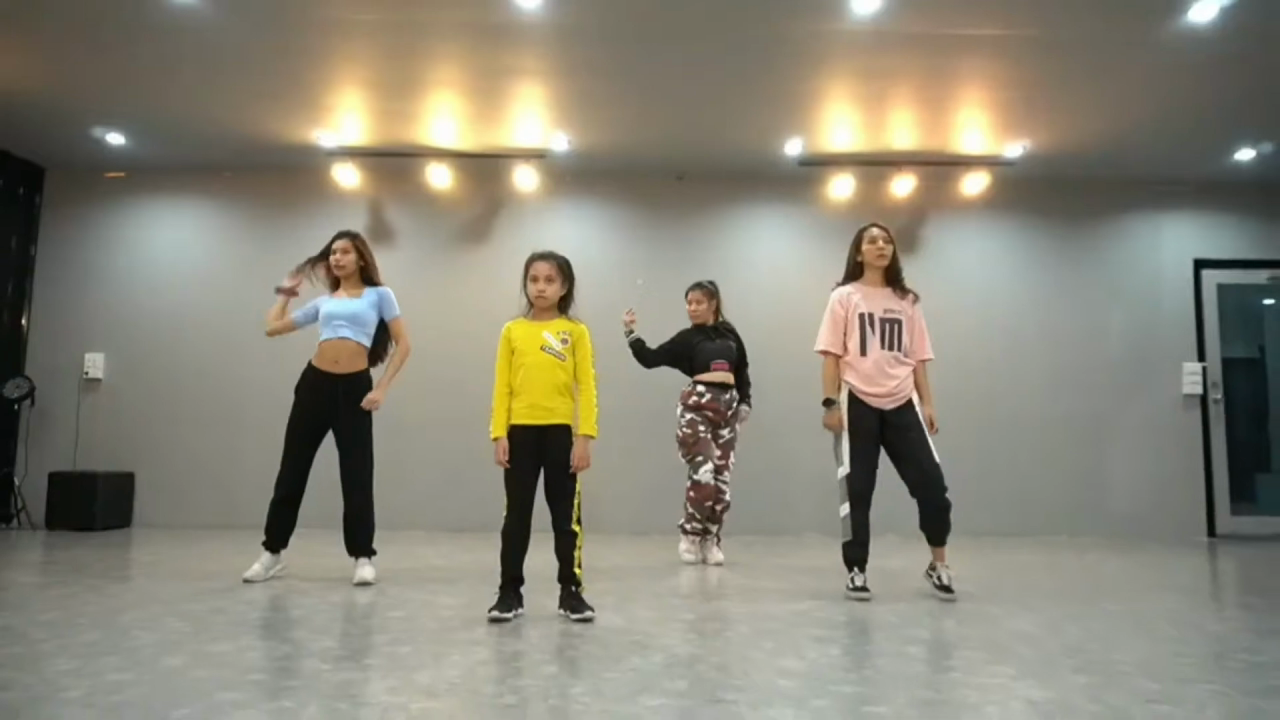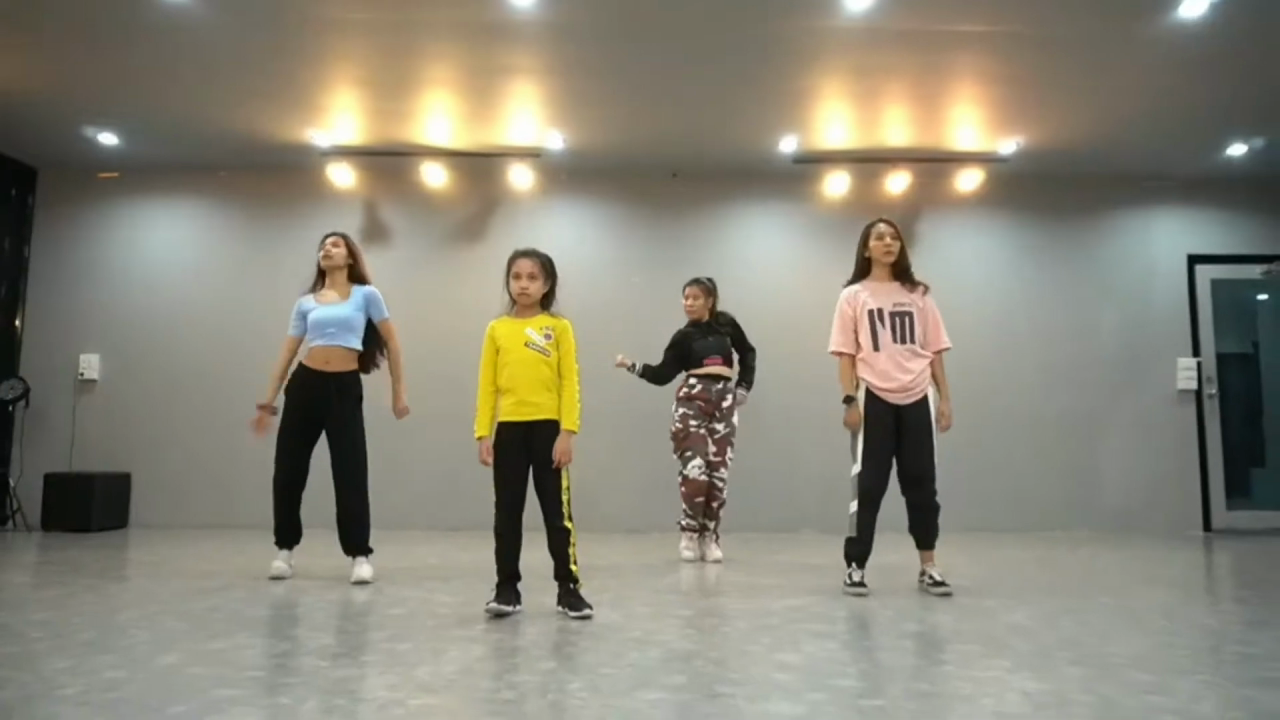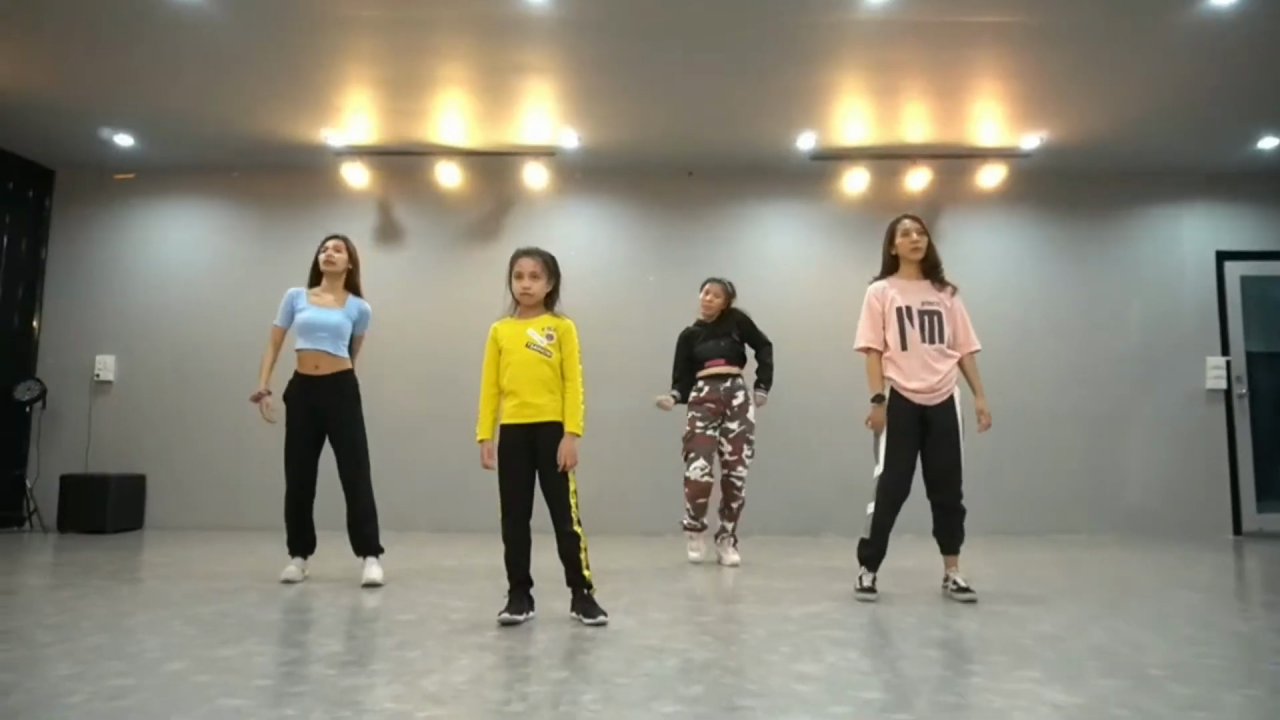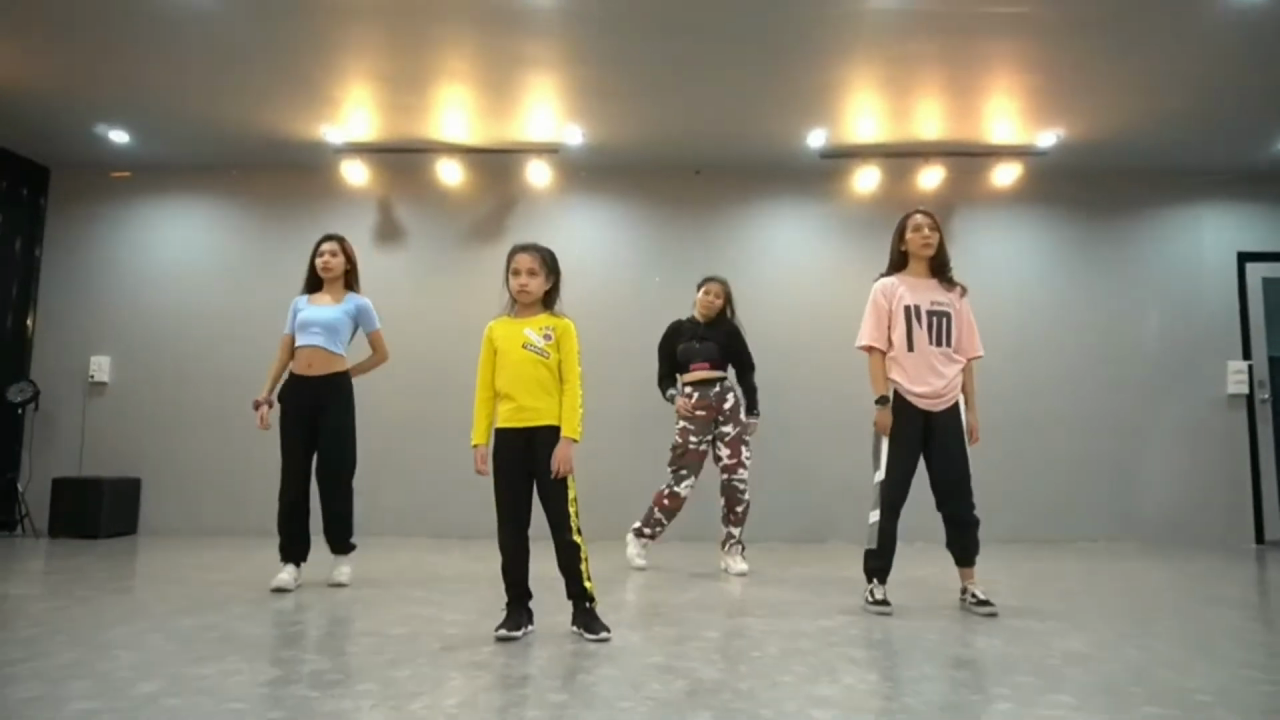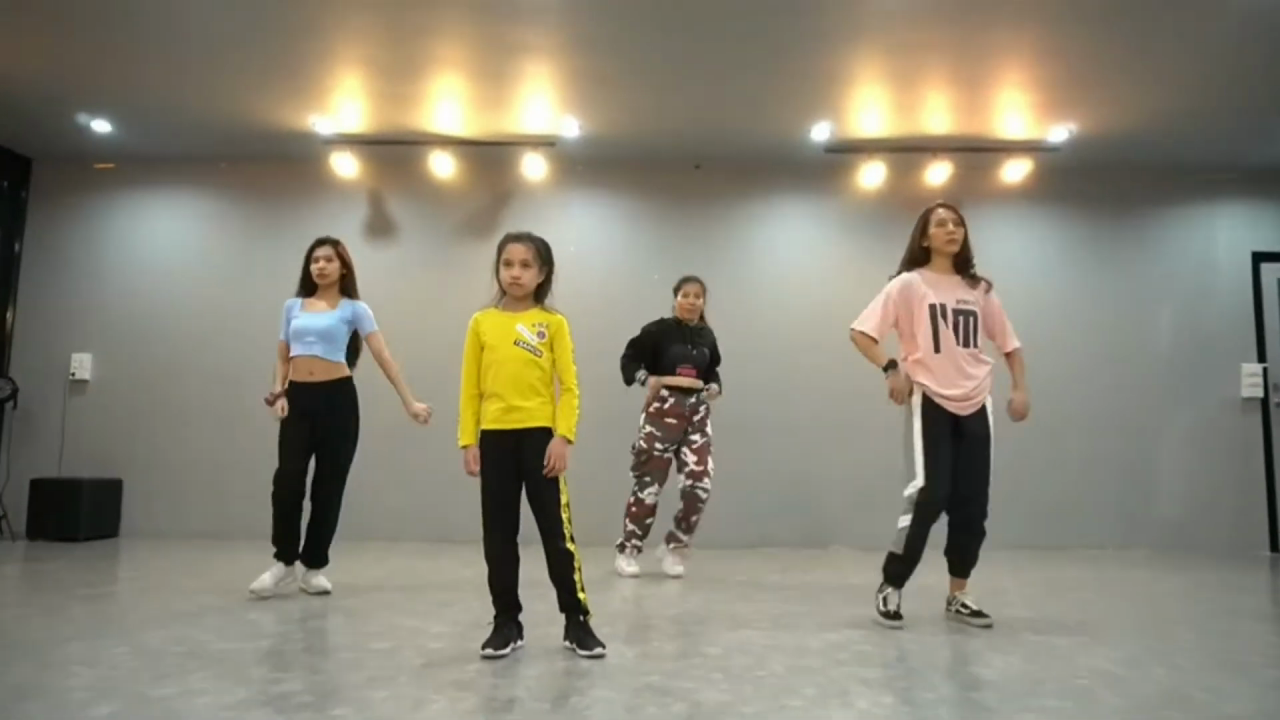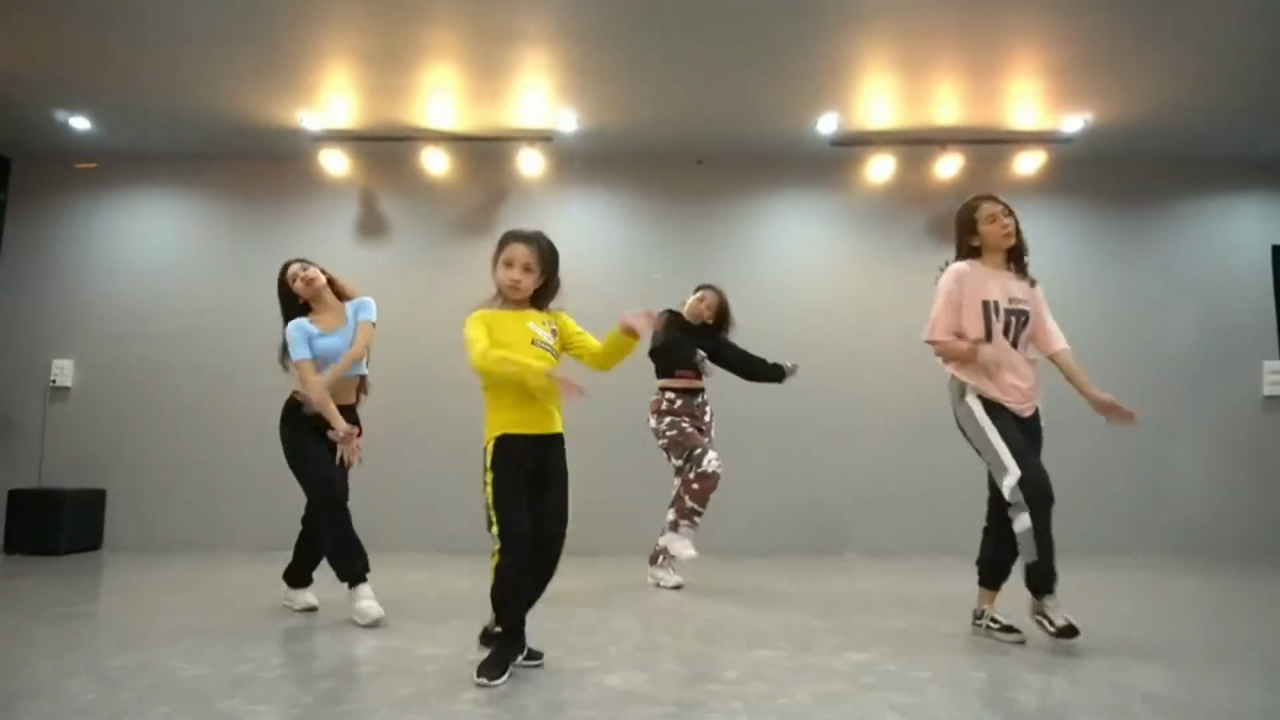
dt=0.3s
person 1, frame 1
left shoulder: (908, 301)
right shoulder: (844, 297)
left elbow: (917, 358)
right elbow: (831, 355)
left wrist: (927, 403)
right wrist: (830, 403)
left hip: (901, 403)
right hip: (859, 402)
left knee: (929, 480)
right knee: (857, 488)
left ankle: (938, 565)
right ankle: (856, 571)
person 1, frame 2
left shoulder: (918, 294)
right shoulder: (853, 296)
left elbow: (934, 350)
right elbow: (846, 354)
left wrist: (944, 398)
right wrist: (850, 401)
left hip: (917, 399)
right hip: (875, 399)
left knee: (922, 483)
right knee: (869, 485)
left ankle: (927, 567)
right ankle: (855, 566)
person 1, frame 3
left shoulder: (946, 293)
right shoulder: (880, 292)
left elbow: (963, 349)
right elbow: (873, 351)
left wrist: (980, 396)
right wrist: (877, 399)
left hip: (942, 400)
right hip: (900, 399)
left knee: (947, 487)
right knee: (891, 486)
left ankle: (951, 572)
right ankle: (867, 570)
person 1, frame 4
left shoulder: (955, 294)
right shoulder: (887, 288)
left elbow: (967, 356)
right elbow: (876, 350)
left wrist: (973, 408)
right wrist: (882, 402)
left hip: (947, 406)
right hip: (904, 403)
left knee: (957, 494)
right knee: (890, 493)
left ankle: (968, 585)
right ankle: (876, 582)
person 1, frame 5
left shoulder: (979, 289)
right shoulder: (909, 285)
left elbow: (1008, 344)
right elbow: (862, 332)
left wrist: (1019, 388)
right wrist: (891, 365)
left hip: (975, 407)
right hip: (929, 402)
left knee: (971, 505)
right knee: (929, 496)
left ankle: (958, 593)
right ankle: (891, 586)
person 1, frame 6
left shoulder: (1026, 285)
right shoulder: (960, 275)
left elbow: (1053, 345)
right elbow: (938, 342)
left wrist: (1092, 395)
right wrist: (973, 350)
left hip: (1024, 406)
right hip: (977, 398)
left knee: (1009, 503)
right knee: (1031, 485)
left ankle: (985, 608)
right ankle: (1044, 598)
person 2, frame 1
left shoulder: (575, 331)
right shoulder: (512, 331)
left elbow: (586, 387)
right elbow: (502, 387)
left wrist: (585, 437)
right wrist: (499, 435)
left hip: (560, 432)
right hip: (521, 432)
left knee: (566, 516)
right knee: (516, 514)
left ankle: (570, 592)
right ankle: (510, 592)
person 2, frame 2
left shoulder: (559, 327)
right shoulder: (496, 329)
left elbow: (570, 383)
right elbow: (487, 386)
left wrist: (567, 432)
right wrist: (483, 433)
left hip: (546, 427)
right hip: (508, 429)
left knee: (557, 511)
right knee: (507, 512)
left ankle: (568, 588)
right ankle: (507, 588)
person 2, frame 3
left shoulder: (562, 327)
right shoulder: (499, 331)
left elbow: (573, 385)
right elbow: (490, 388)
left wrist: (571, 435)
right wrist: (485, 436)
left hip: (551, 430)
right hip: (512, 432)
left knee: (566, 515)
right knee: (514, 518)
left ankle: (581, 594)
right ankle: (519, 595)
person 2, frame 4
left shoulder: (561, 327)
right shoulder: (495, 330)
left elbow: (572, 387)
right elbow: (485, 390)
left wrist: (567, 440)
right wrist: (479, 441)
left hip: (548, 434)
right hip: (508, 436)
left knee: (565, 524)
right knee: (511, 528)
left ankle: (583, 607)
right ankle: (518, 609)
person 2, frame 5
left shoulder: (552, 323)
right shoulder: (481, 323)
left elbow: (566, 386)
right elbow: (470, 391)
left wrist: (563, 436)
right wrist: (467, 441)
left hip: (537, 436)
right hip: (493, 438)
left knee: (557, 532)
right knee: (499, 535)
left ankle: (577, 622)
right ankle: (507, 622)
person 2, frame 6
left shoulder: (556, 321)
right shoulder: (483, 321)
left elbow: (600, 358)
right elbow: (484, 360)
left wrist: (627, 333)
right wrist: (547, 374)
left hip: (551, 443)
right hip: (508, 443)
left knee: (547, 546)
right knee: (512, 541)
left ankle: (505, 630)
right ankle: (506, 638)
person 3, frame 1
left shoulder: (379, 295)
right shoulder: (321, 303)
left elbow: (403, 344)
right elbow: (273, 328)
left wrist: (382, 387)
right wrist: (286, 291)
left hip: (354, 388)
right hip: (315, 383)
left knee: (356, 475)
right knee: (292, 470)
left ankle: (363, 557)
right ankle: (272, 552)
person 3, frame 2
left shoulder: (366, 294)
right shoulder: (305, 304)
left elbow: (392, 344)
right elbow: (287, 355)
left wrist: (399, 392)
right wrist: (268, 402)
left hip: (345, 387)
right hip: (305, 384)
left knee: (350, 473)
right knee: (288, 470)
left ankle: (359, 555)
right ankle: (286, 549)
person 3, frame 3
left shoulder: (359, 308)
right shoulder: (295, 297)
right elbow: (273, 346)
right wrist: (263, 389)
left hip: (340, 390)
right hip: (302, 390)
left knee: (355, 473)
right knee: (299, 476)
left ankle: (370, 557)
right ankle: (299, 555)
person 3, frame 4
left shoulder: (357, 304)
right shoulder: (300, 303)
left elbow: (381, 354)
right elbow: (284, 355)
right wrist: (265, 397)
left hip: (334, 390)
right hip: (296, 390)
left knee: (334, 474)
right knee: (293, 478)
left ankle: (341, 555)
right ankle: (292, 561)
person 3, frame 5
left shoulder: (354, 309)
right shoulder: (294, 307)
left elbow: (382, 354)
right elbow: (282, 358)
left wrist: (408, 399)
right wrist: (277, 394)
left hip: (338, 398)
right hip: (298, 401)
left knee: (329, 485)
right knee: (288, 479)
left ankle: (312, 566)
right ankle: (283, 562)
person 3, frame 6
left shoulder: (361, 305)
right shoulder: (298, 327)
left elbow: (361, 349)
right elbow: (309, 383)
left wrist: (330, 374)
right wrist: (340, 429)
left hip: (345, 420)
right hip: (304, 423)
left knee: (324, 505)
right knee: (330, 495)
left ankle: (296, 582)
right ankle: (358, 585)
person 4, frame 1
left shoulder: (728, 332)
right shoulder: (686, 338)
left elbow: (742, 369)
right elbow: (651, 359)
left wrist: (745, 401)
right wrist: (632, 333)
left hip: (728, 405)
right hip: (697, 404)
left knee: (721, 477)
right knee: (702, 473)
left ankle: (710, 540)
right ankle: (690, 537)
person 4, frame 2
left shoulder: (726, 323)
right shoulder: (683, 336)
left elbow: (747, 353)
right elbow: (662, 374)
left wrist: (744, 386)
right wrist: (632, 366)
left hip: (724, 398)
right hip: (692, 396)
left knee: (718, 471)
right knee: (693, 467)
left ankle: (709, 537)
right ankle: (690, 534)
person 4, frame 3
left shoulder: (737, 321)
right shoulder: (689, 335)
left elbow: (764, 347)
right elbow: (682, 377)
left wrist: (763, 385)
right wrist: (673, 397)
left hip: (737, 397)
right hip: (703, 399)
left knee: (735, 472)
right knee: (697, 468)
left ankle: (726, 541)
right ankle: (695, 534)
person 4, frame 4
left shoulder: (728, 330)
right shoulder: (676, 330)
left elbow: (745, 370)
right elbow: (665, 373)
left wrist: (752, 411)
right wrist: (674, 396)
left hip: (726, 401)
right hip: (693, 405)
left knee: (736, 477)
right knee: (683, 479)
left ankle: (732, 550)
right ankle: (640, 536)
person 4, frame 5
left shoulder: (706, 336)
right shoulder: (660, 329)
right elbow: (629, 362)
left wrist: (713, 387)
right wrist: (643, 379)
left hip: (696, 410)
right hip: (663, 407)
left knee: (700, 484)
right knee: (650, 485)
left ankle: (674, 549)
right ankle: (628, 550)
person 4, frame 6
left shoulder: (712, 336)
right shoulder: (671, 322)
left elbow: (745, 363)
right elbow: (663, 347)
left wrist: (781, 371)
right wrist: (696, 358)
left hip: (699, 408)
right hip: (668, 408)
left knee: (692, 483)
right knee: (707, 465)
left ankle: (661, 561)
right ankle: (677, 531)
